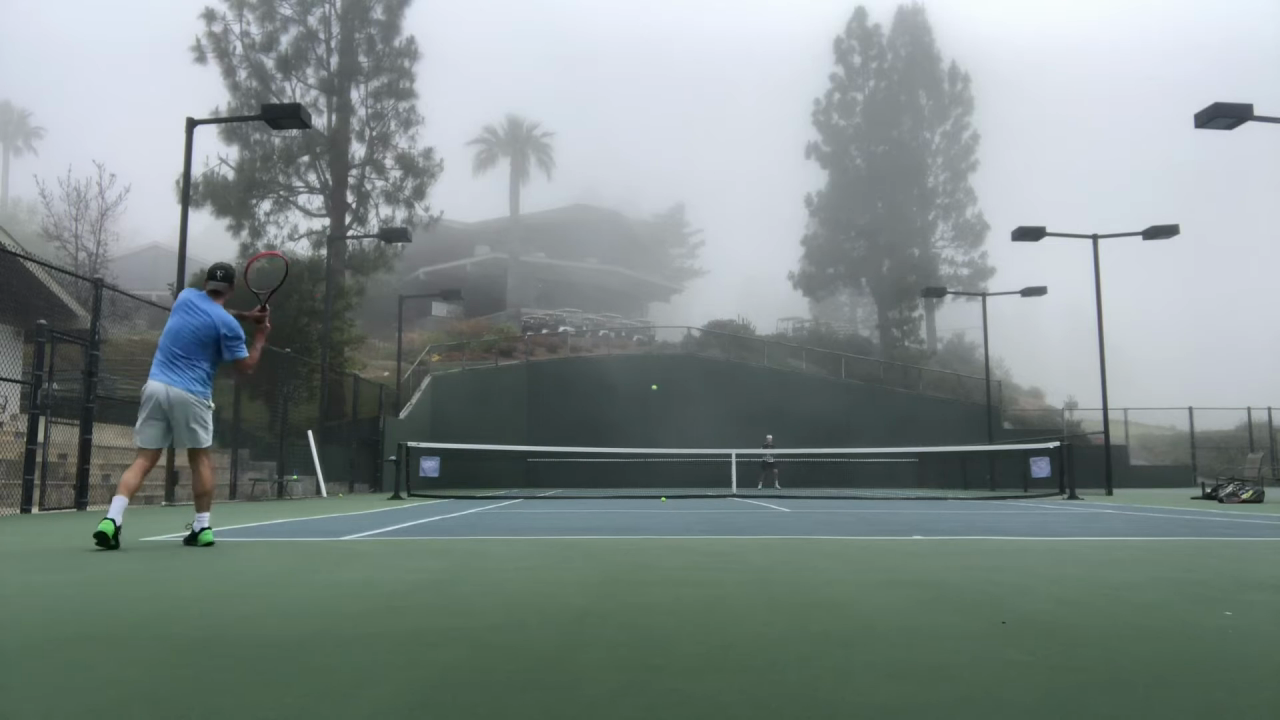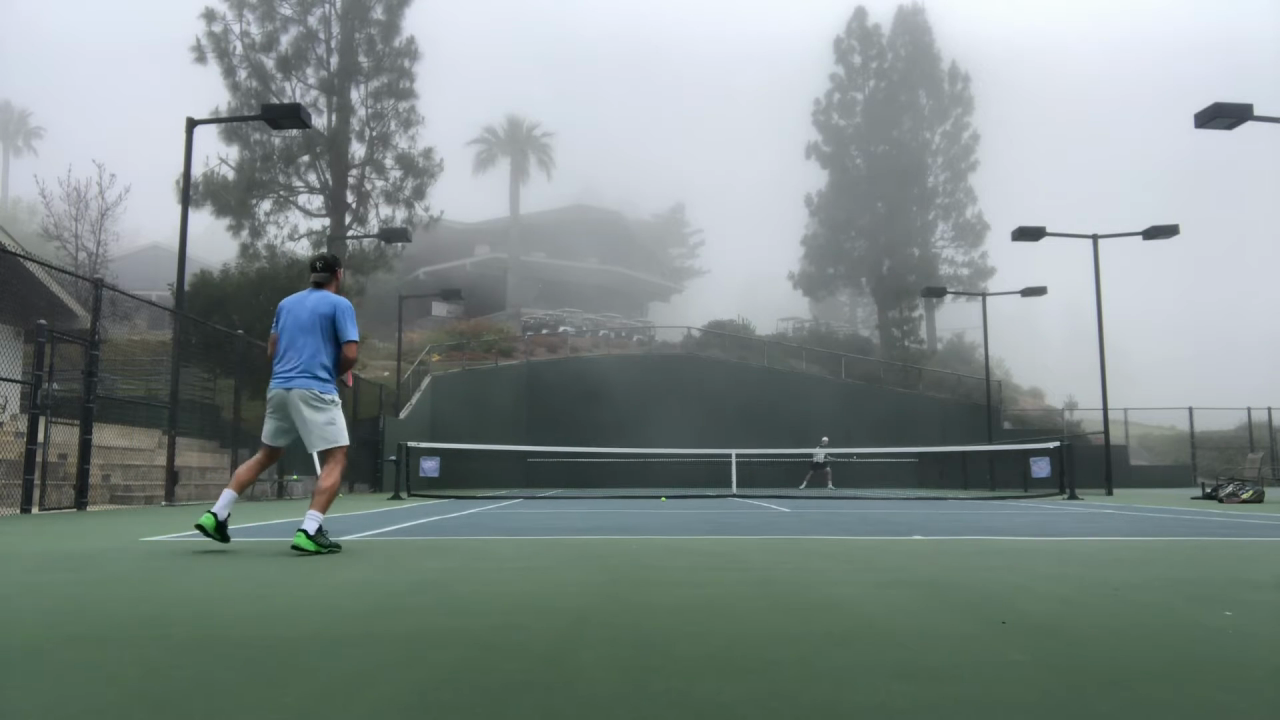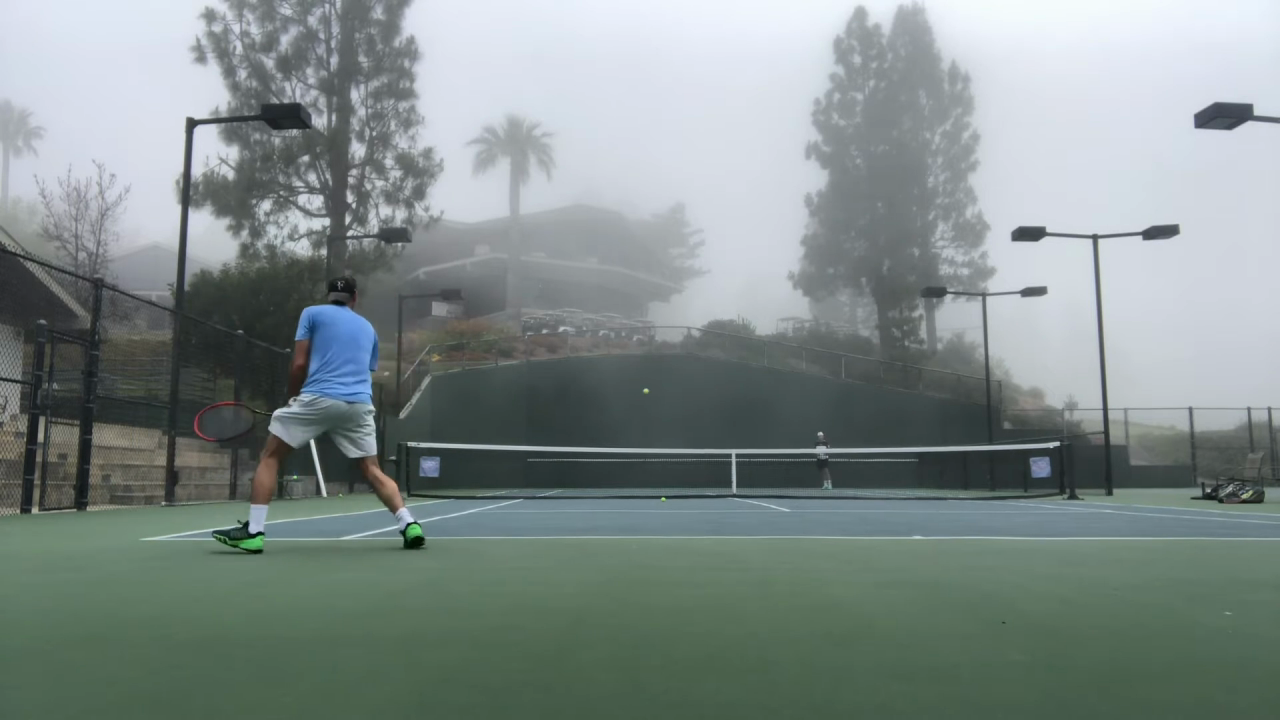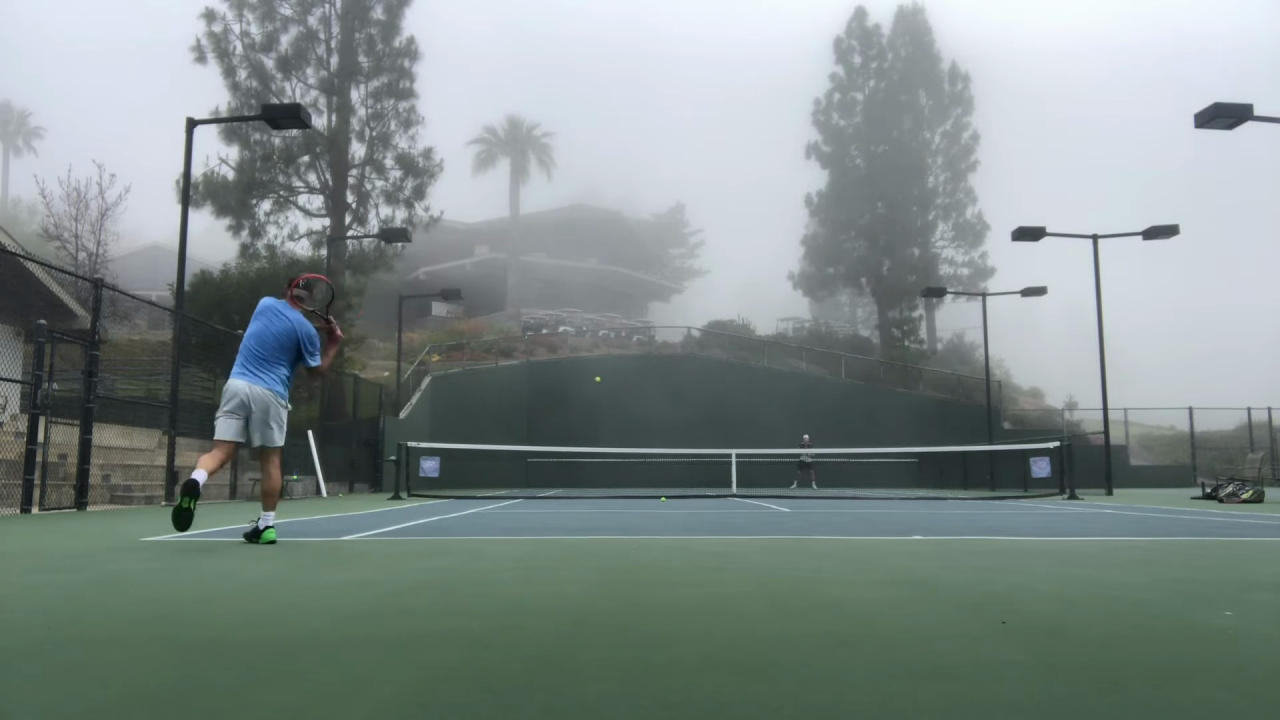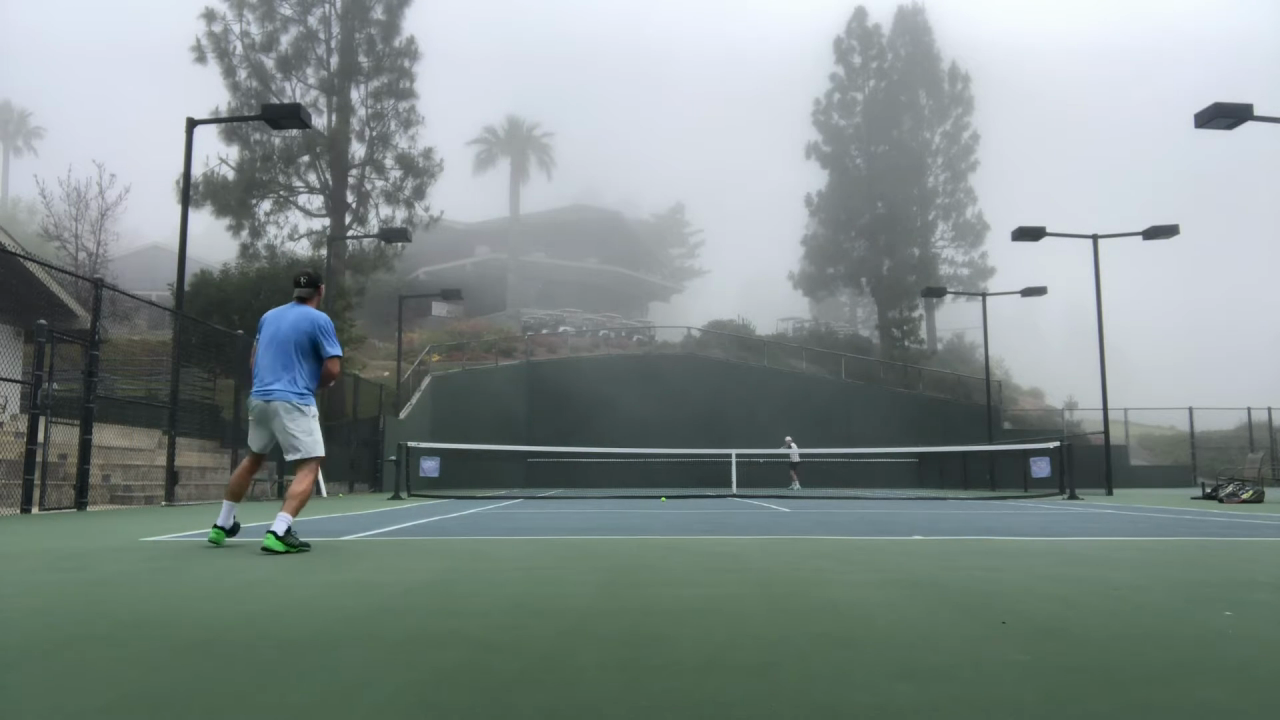
dt=1s
person 1, frame 1
left shoulder: (185, 296)
right shoulder: (228, 324)
right elbow: (246, 367)
left wrist: (247, 316)
right wrist: (261, 337)
left hip: (156, 387)
right hip: (191, 395)
left knee: (145, 460)
right knee: (199, 459)
left ankle: (111, 521)
right ankle: (201, 528)
person 1, frame 2
left shoulder: (286, 304)
right shoulder: (339, 305)
left elbow: (273, 350)
right elbow: (349, 355)
right wrist: (336, 373)
left hip: (279, 388)
right hip: (315, 390)
left knee: (266, 456)
right knee: (336, 460)
left ankle: (216, 515)
right ankle: (310, 531)
person 1, frame 3
left shoulder: (313, 313)
right shoulder: (367, 329)
left elbow: (299, 362)
left wrist: (296, 397)
left hip: (319, 399)
right hip: (358, 404)
left knee: (270, 456)
right knee: (371, 472)
left ankle: (253, 532)
right ankle: (409, 525)
person 1, frame 4
left shoulder: (265, 304)
right shoulder: (307, 329)
right elbow: (315, 373)
right wrist: (333, 346)
left hip: (237, 385)
right hip: (270, 394)
left knee: (222, 450)
right knee: (270, 460)
left ankle: (195, 481)
right ankle: (266, 526)
person 1, frame 5
left shoulder: (269, 316)
right shoulder: (320, 321)
left elbow: (254, 362)
right elbow: (332, 370)
right wrist: (317, 384)
left hip: (259, 398)
right hip: (294, 401)
left knee: (253, 459)
right knee: (308, 470)
left ankle: (223, 524)
right ankle: (278, 533)
